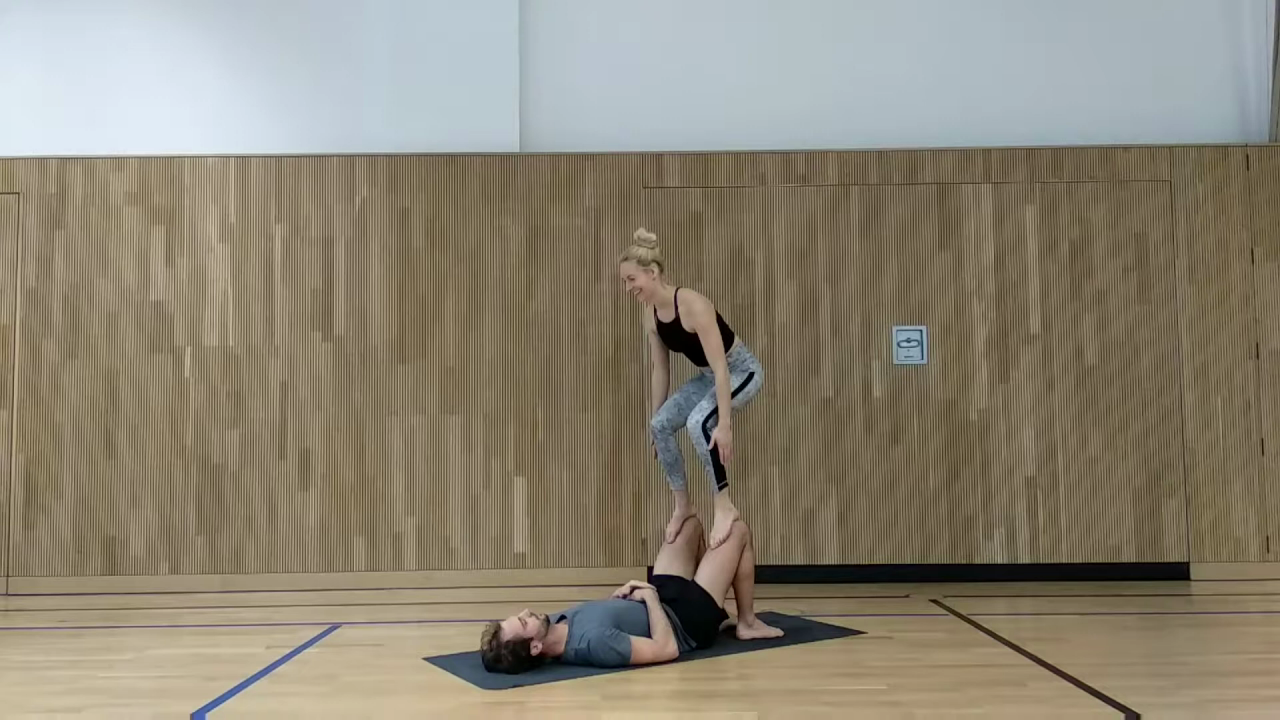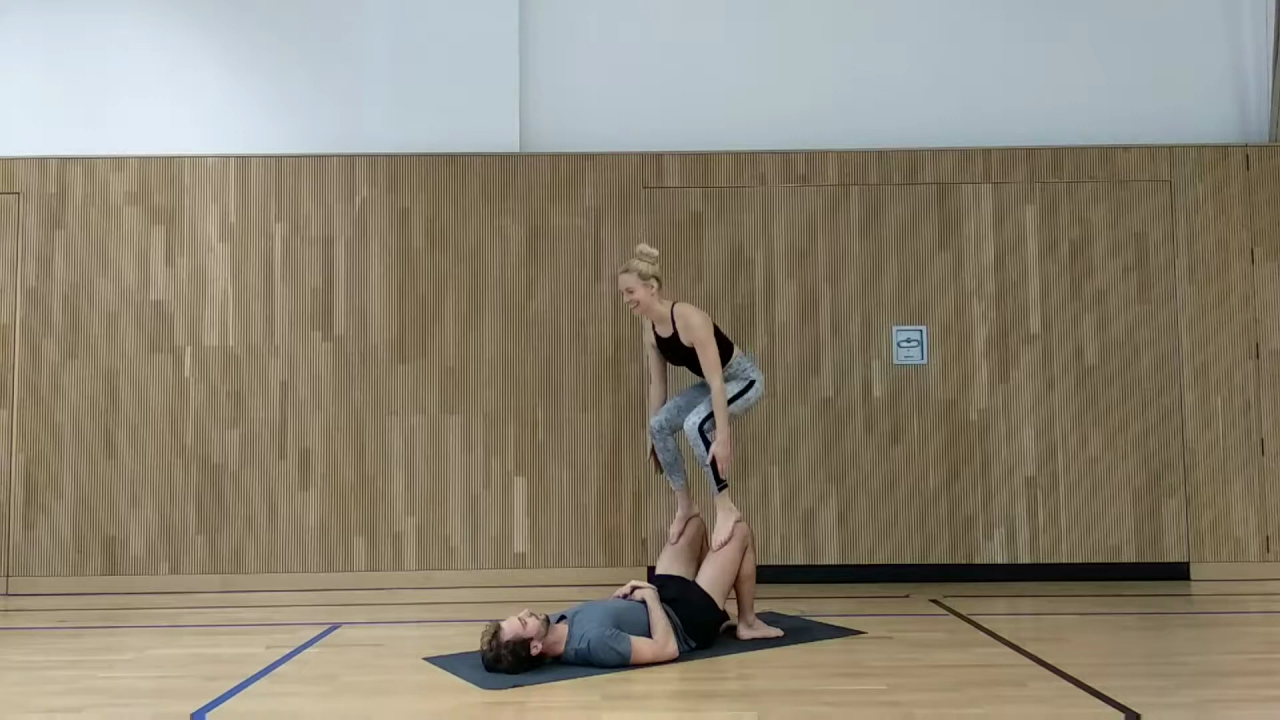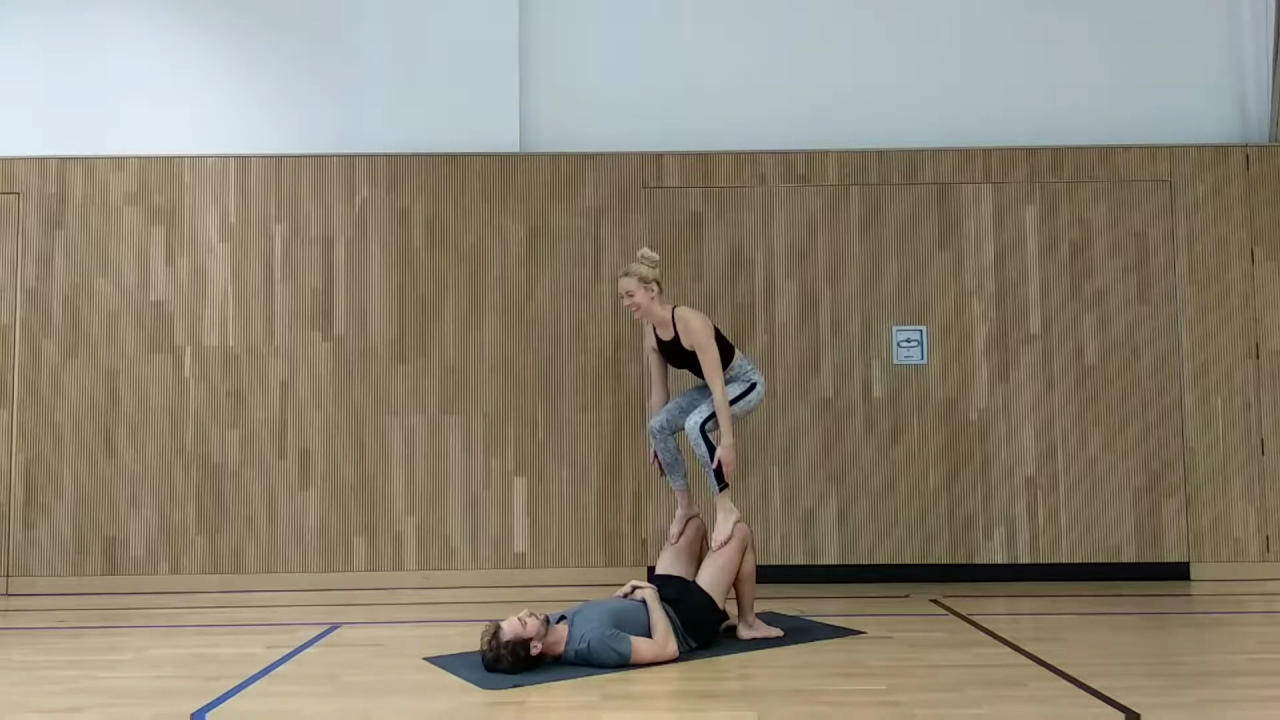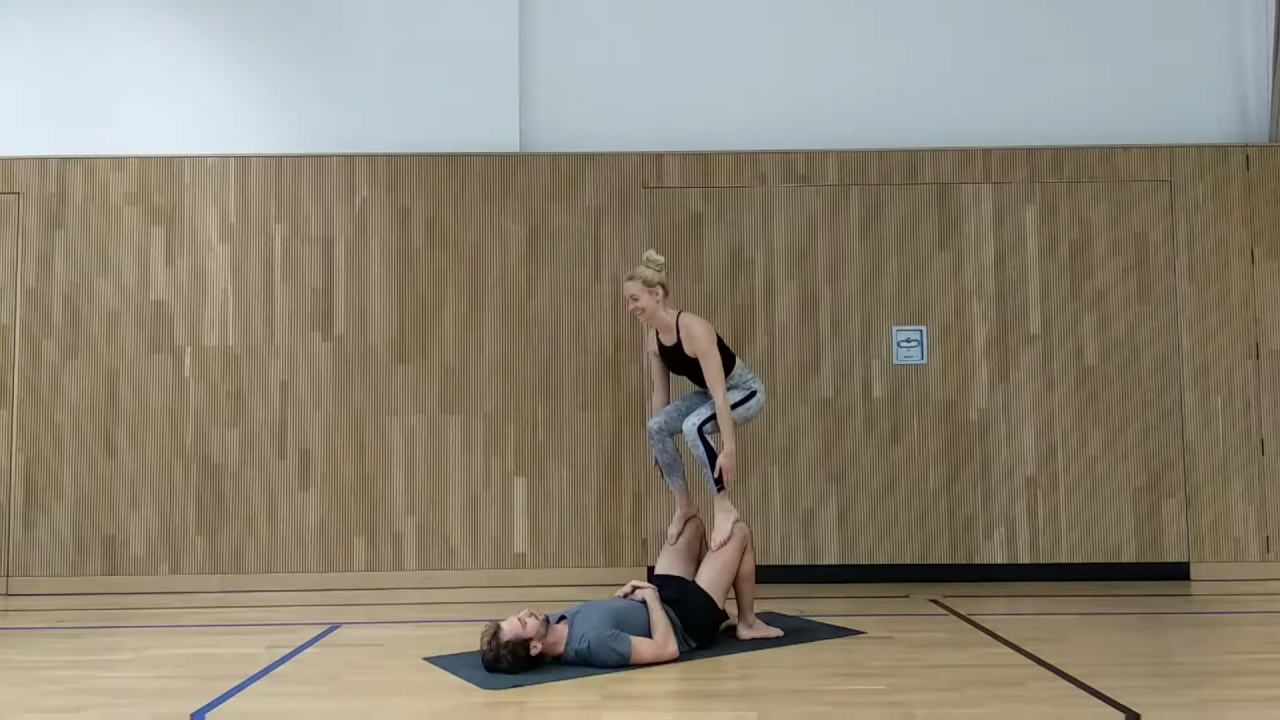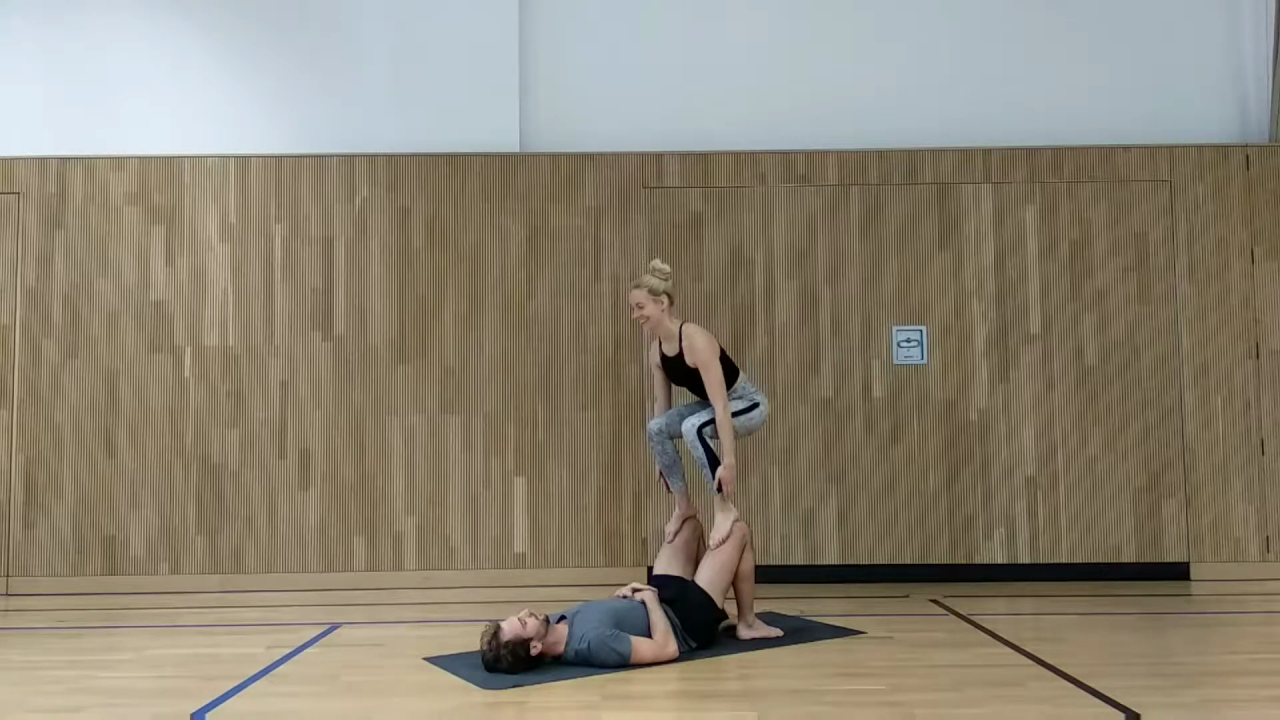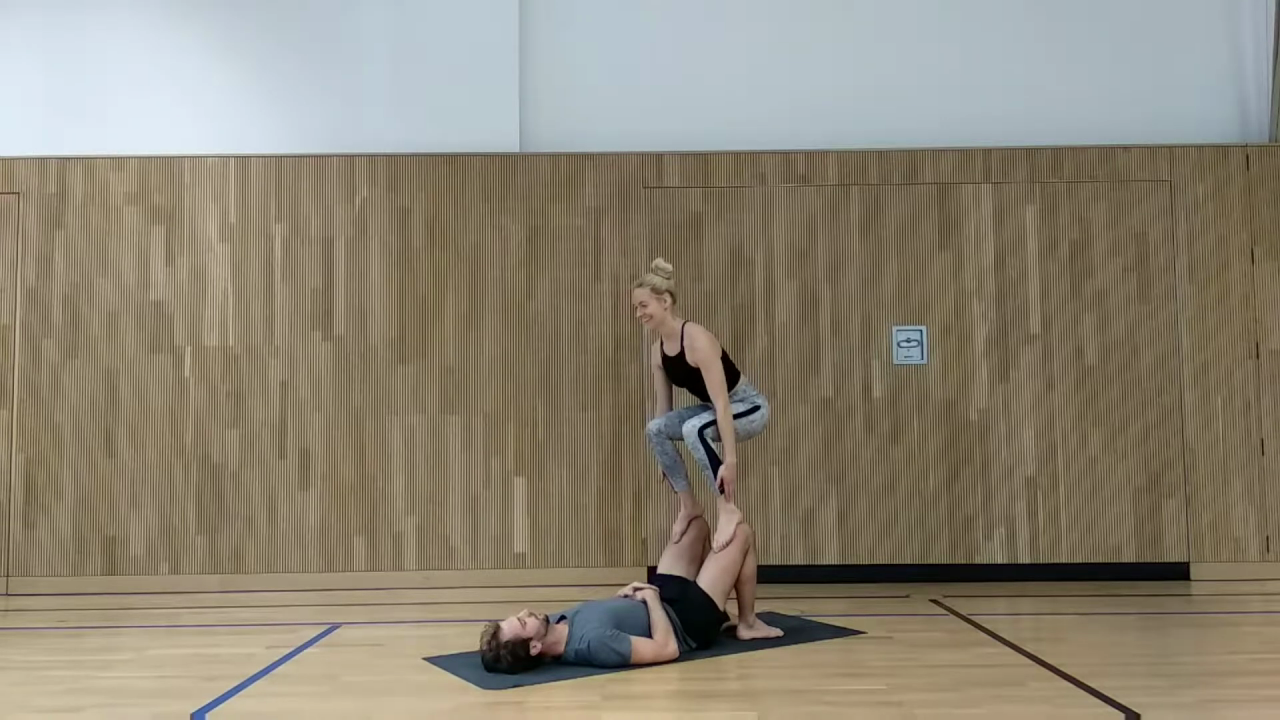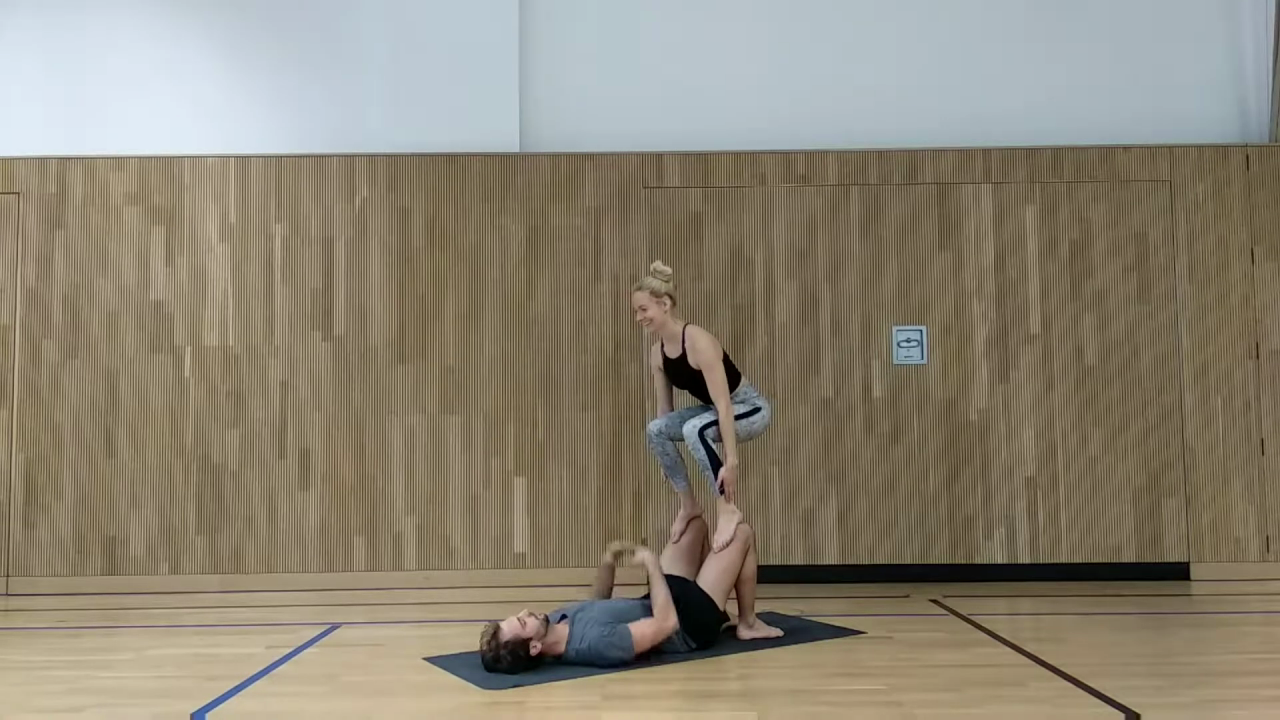
dt=0.4s
person 1, frame 1
left shoulder: (556, 624)
right shoulder: (591, 642)
right elbow: (667, 648)
left wrist: (617, 595)
right wrist: (649, 597)
left hip: (664, 603)
right hip: (687, 622)
left knee: (691, 523)
right knee: (738, 530)
left ankle: (717, 613)
right ankle: (747, 624)
person 1, frame 2
left shoulder: (554, 626)
right shoulder: (592, 643)
right elbow: (667, 649)
left wrist: (618, 596)
right wrist: (650, 597)
left hip: (664, 604)
right hip: (688, 623)
left knee: (695, 523)
right knee: (739, 531)
left ankle: (717, 613)
right ankle: (748, 625)
person 1, frame 3
left shoulder: (555, 624)
right shoulder: (591, 642)
right elbow: (667, 648)
left wrist: (620, 595)
right wrist: (651, 598)
left hip: (665, 603)
right hip: (688, 623)
left knee: (695, 523)
right knee: (740, 532)
left ankle: (718, 613)
right ankle: (747, 624)
person 1, frame 4
left shoulder: (554, 626)
right shoulder: (591, 643)
right elbow: (668, 649)
left wrist: (619, 595)
right wrist: (651, 598)
left hip: (664, 605)
right hip: (689, 624)
left knee: (693, 524)
right knee: (738, 532)
left ankle: (717, 613)
right ankle: (748, 624)
person 1, frame 5
left shoulder: (555, 624)
right shoulder: (591, 643)
right elbow: (667, 648)
left wrist: (619, 596)
right wrist: (649, 599)
left hip: (664, 604)
right hip: (688, 623)
left knee: (691, 525)
right knee: (738, 531)
left ankle: (718, 615)
right ankle: (747, 624)
person 1, frame 6
left shoulder: (556, 625)
right shoulder: (591, 643)
right elbow: (668, 648)
left wrist: (621, 595)
right wrist: (652, 599)
left hip: (666, 604)
right hip: (689, 623)
left knee: (698, 524)
right knee: (742, 533)
left ankle: (719, 612)
right ankle: (748, 624)
person 1, frame 7
left shoulder: (558, 621)
right shoulder: (595, 643)
right elbow: (668, 624)
left wrist: (607, 564)
right wrist: (653, 568)
left hip: (656, 607)
right hip: (692, 625)
left knee: (697, 525)
right knee: (742, 533)
left ankle: (720, 612)
right ankle: (748, 625)
person 2, frame 1
left shoulder: (692, 305)
right shoulder: (651, 318)
left elbow: (721, 367)
right elbow: (659, 371)
left wrist: (724, 424)
right wrist: (655, 416)
left hip: (741, 370)
right hip: (707, 376)
left knee: (698, 423)
right knee: (660, 425)
left ankle: (724, 507)
right ankle: (681, 505)
person 2, frame 2
left shoulder: (689, 319)
right shoulder: (650, 331)
left elbow: (717, 382)
right elbow: (657, 384)
left wrist: (723, 437)
right wrist: (654, 440)
left hip: (743, 379)
right hip: (711, 384)
left knee: (694, 424)
right knee: (659, 425)
left ankle: (726, 509)
right ankle: (685, 506)
person 2, frame 3
left shoulder: (690, 322)
right shoulder: (651, 335)
left elbow: (718, 385)
right elbow: (658, 388)
left wrist: (727, 441)
right wrist: (657, 443)
left hip: (744, 381)
right hip: (710, 387)
left knee: (695, 424)
right knee: (658, 426)
left ankle: (725, 509)
right ankle: (684, 506)
person 2, frame 4
left shoulder: (693, 329)
right shoulder: (653, 339)
left elbow: (719, 393)
right elbow: (659, 393)
left wrist: (729, 448)
right wrist: (659, 448)
left hip: (745, 390)
right hip: (712, 394)
left knee: (693, 426)
right knee: (656, 427)
left ankle: (724, 509)
right ankle: (684, 506)
person 2, frame 5
left shoulder: (695, 340)
right shoulder: (656, 350)
left elbow: (721, 406)
right elbow: (661, 405)
left wrist: (729, 461)
right wrist: (663, 460)
left hip: (749, 404)
right hip: (712, 405)
left knee: (692, 427)
right knee: (655, 428)
left ankle: (724, 508)
right ankle: (682, 505)
person 2, frame 6
left shoulder: (697, 340)
right shoulder: (657, 351)
left elbow: (722, 404)
right elbow: (663, 408)
left wrist: (730, 460)
right wrist: (667, 463)
left hip: (749, 407)
right hip: (714, 409)
left knee: (693, 429)
right knee: (655, 429)
left ankle: (727, 509)
right ankle: (689, 506)
person 2, frame 7
left shoulder: (698, 342)
right shoulder: (657, 354)
left elbow: (724, 406)
right elbow: (665, 409)
left wrist: (731, 461)
right wrist: (667, 461)
left hip: (750, 409)
right hip: (714, 410)
left knee: (693, 429)
right knee: (656, 429)
left ankle: (727, 510)
right ankle: (688, 505)
